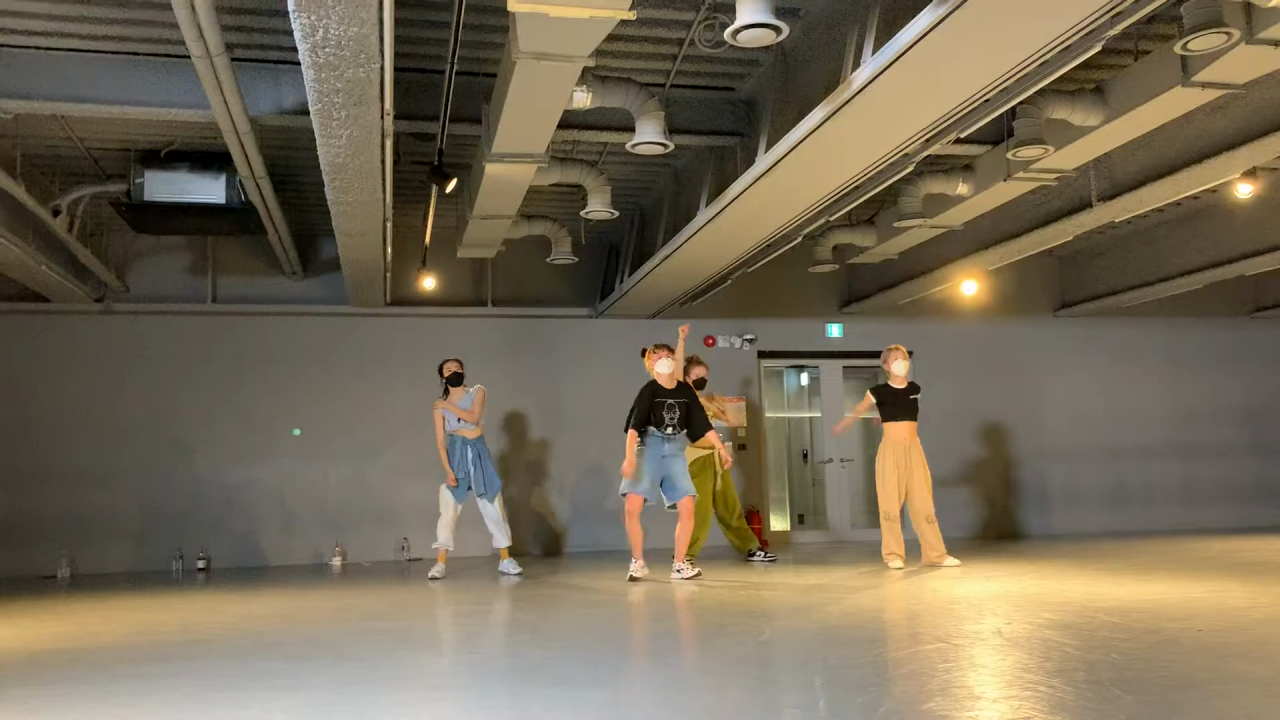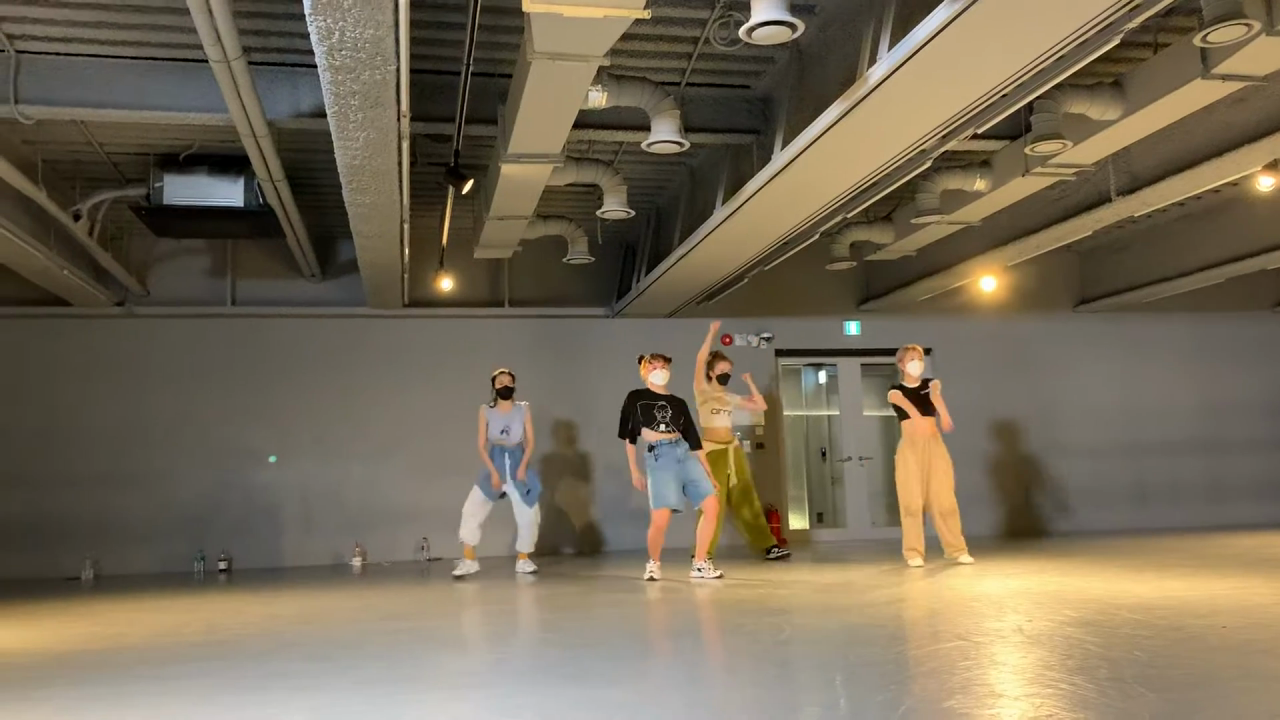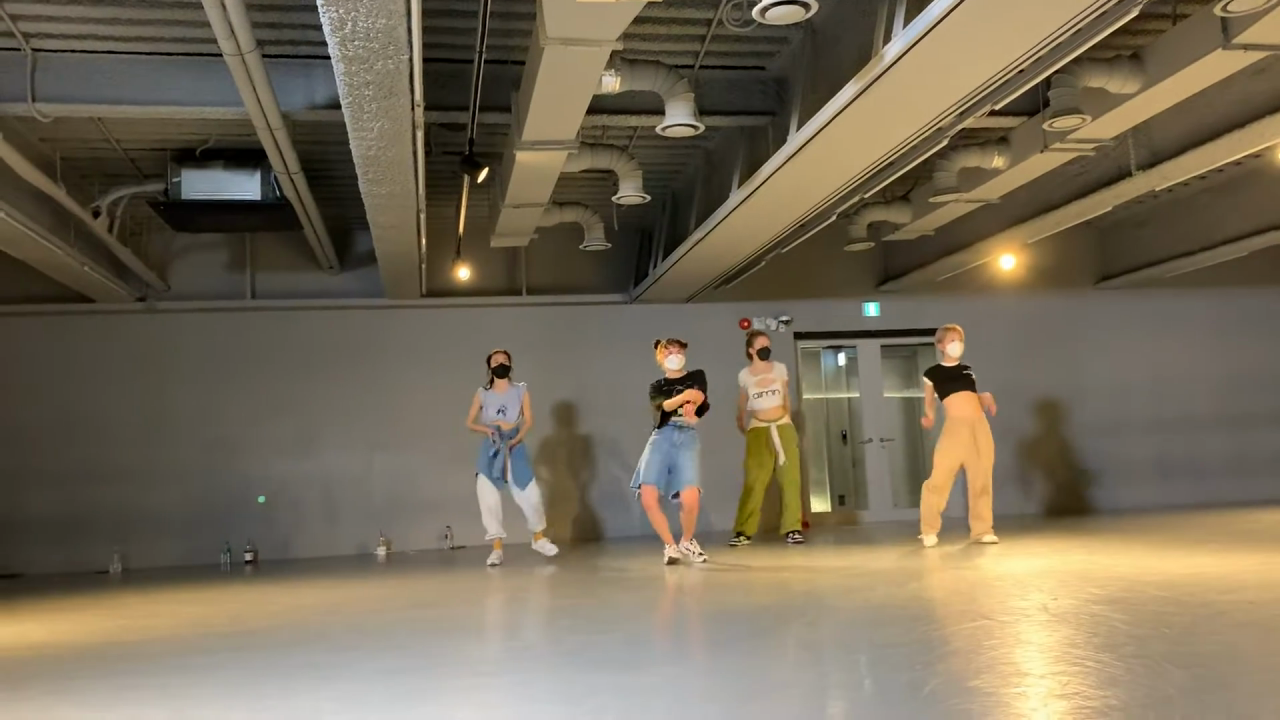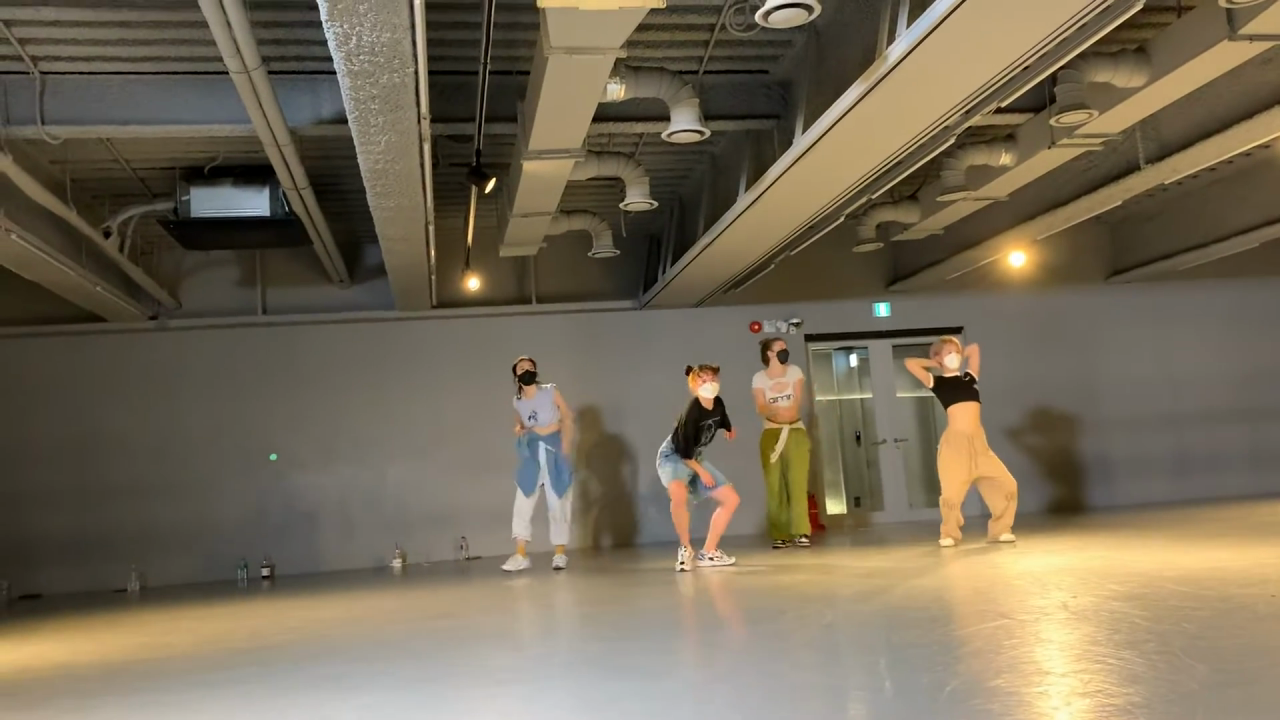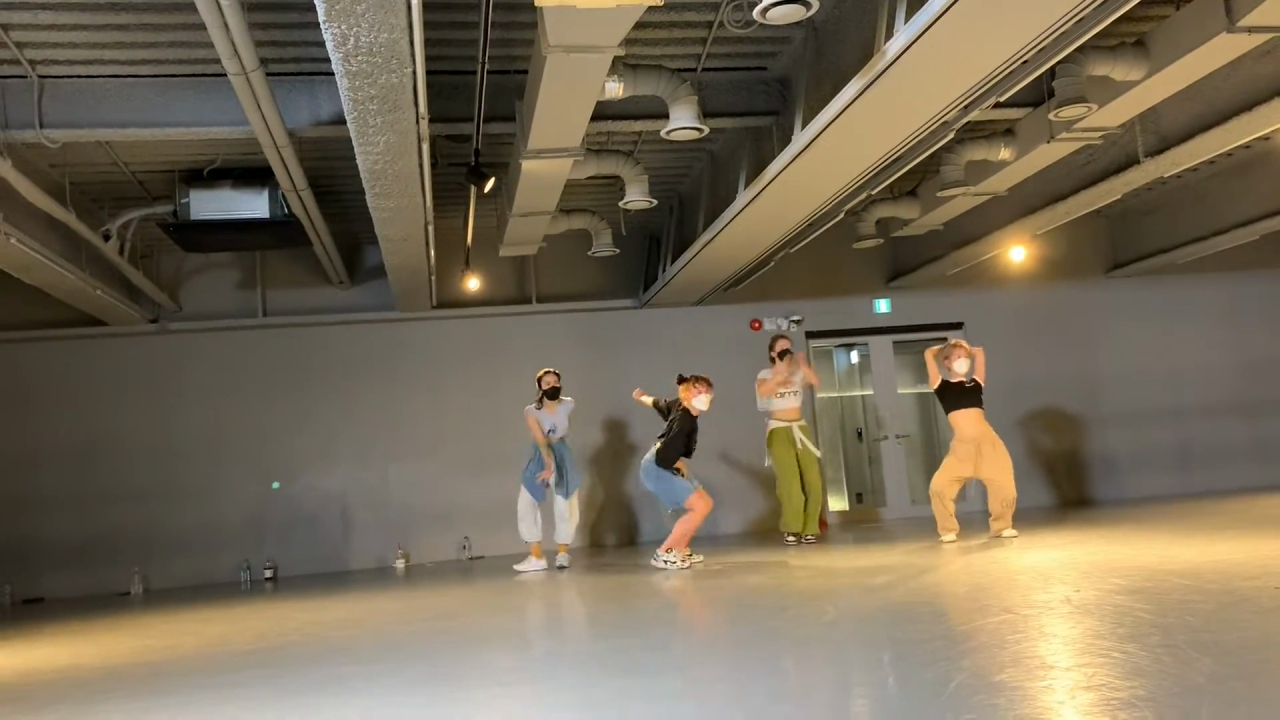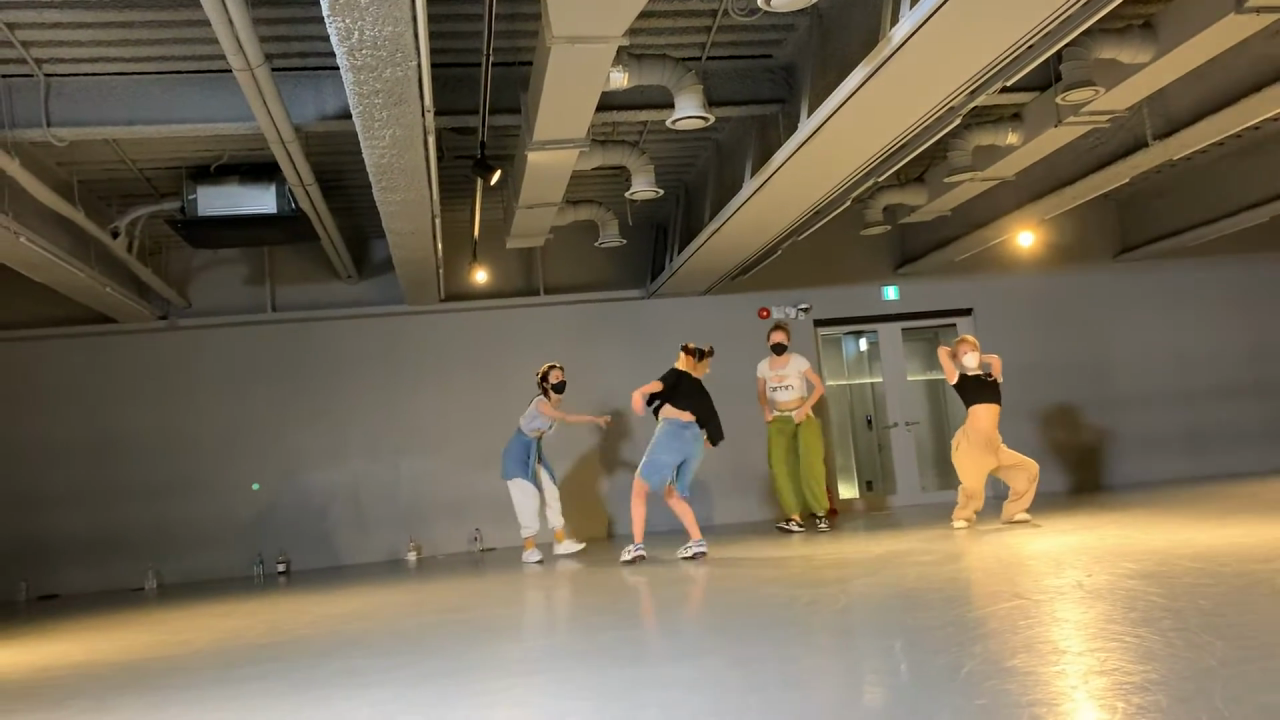
dt=0.7s
person 1, frame 1
left shoulder: (685, 390)
right shoulder: (648, 391)
left elbow: (702, 423)
right elbow: (634, 425)
left wrist: (721, 449)
right wrist: (626, 458)
left hip: (674, 451)
right hip: (649, 448)
left knee: (687, 508)
right knee: (632, 507)
left ankle: (679, 565)
right ankle: (638, 562)
person 1, frame 2
left shoulder: (679, 403)
right shoulder: (635, 398)
left elbow: (693, 438)
right elbow: (628, 436)
left wrist: (708, 474)
right wrist: (635, 470)
left hip: (684, 454)
right hip: (658, 457)
left knee: (712, 507)
right knee: (660, 520)
left ankle: (700, 563)
right ankle: (654, 562)
person 1, frame 3
left shoulder: (696, 376)
right shoulder: (657, 386)
left elbow: (700, 395)
right elbow: (664, 405)
left wrist: (692, 404)
right wrist: (684, 396)
left hip: (687, 437)
right hip: (661, 437)
left knee: (690, 500)
right knee: (648, 497)
left ankle: (688, 540)
right ankle: (670, 546)
person 1, frame 4
left shoulder: (717, 403)
right shoulder: (692, 411)
right elbow: (683, 450)
left wrist: (729, 430)
right wrist: (701, 471)
left hip: (695, 459)
right hip: (672, 457)
left knee: (731, 499)
right knee: (678, 492)
left ankle: (708, 552)
right ankle: (685, 548)
person 1, frame 5
left shoulder: (679, 406)
right shoulder: (684, 422)
left elbow: (657, 403)
right elbow: (665, 457)
left wrist: (641, 397)
right wrist: (681, 466)
left hip: (669, 467)
right hip: (657, 469)
left knee: (705, 503)
right knee: (699, 507)
left ankle: (680, 549)
right ankle: (663, 553)
person 1, frame 6
left shoulder: (676, 375)
right shoulder: (703, 394)
left elbow: (660, 383)
right elbow: (714, 436)
left wrist: (640, 392)
left hip: (670, 434)
right hip: (694, 440)
left knee: (639, 493)
right knee: (672, 497)
left ankle: (637, 546)
right ankle: (697, 541)
person 2, frame 1
left shoulder: (708, 402)
left elbow: (733, 420)
left wrist: (717, 403)
left hip: (714, 455)
right hip: (697, 456)
left knee: (730, 504)
right knee: (701, 506)
left ankle: (751, 547)
right ankle: (685, 553)
person 2, frame 2
left shoulder: (731, 397)
right shoulder: (703, 391)
left elbow: (761, 407)
right elbow: (700, 362)
left wrist: (750, 384)
right wrist: (711, 335)
left hip: (734, 449)
right hip: (712, 450)
left knee: (747, 499)
right knee: (714, 501)
left ankle: (767, 545)
right ankle: (703, 551)
person 2, frame 3
left shoulder: (780, 368)
right shoulder: (745, 375)
right elbow: (742, 403)
right wrist: (740, 421)
left hip: (783, 427)
right hip: (758, 429)
left knee: (790, 478)
right knee: (755, 480)
left ankle: (792, 528)
right ankle: (744, 530)
person 2, frame 4
left shoulder: (794, 371)
right shoulder: (759, 378)
left elbow: (799, 399)
right elbow: (761, 408)
left wrist: (788, 410)
right wrist: (773, 411)
left hip: (795, 430)
right hip: (771, 432)
left knee: (798, 481)
right knee: (774, 484)
left ankle: (800, 532)
right ankle: (780, 534)
person 2, frame 5
left shoulder: (798, 370)
right shoulder: (765, 373)
left elbow: (815, 382)
right elbow: (762, 393)
left wrist: (802, 364)
right wrist: (781, 374)
left hip: (800, 428)
right hip: (778, 429)
left knee: (812, 479)
right knee: (789, 479)
left ankle: (809, 530)
right ankle: (791, 529)
person 2, frame 6
left shoulder: (798, 361)
right shoulder: (763, 366)
left elbow: (819, 386)
right elbow: (761, 393)
left wrist: (805, 407)
right wrist: (765, 409)
left hip: (801, 416)
right hip: (778, 420)
left knee: (811, 462)
right knee: (779, 466)
left ankle: (821, 512)
right ankle: (794, 517)
person 3, frame 1
left shoulder: (915, 389)
right shoulder: (879, 392)
right elbow: (860, 409)
right wrist: (843, 425)
left hip: (913, 449)
right hip: (891, 449)
left knee: (923, 502)
right knee: (890, 503)
left ankle: (936, 554)
right ankle: (893, 555)
person 3, frame 2
left shoulder: (930, 383)
right shoulder: (895, 391)
left elbow: (938, 400)
right elbow: (907, 405)
left wrist: (945, 417)
right wrist: (919, 418)
left hip: (934, 443)
right hip: (910, 445)
left knee: (944, 498)
right knee: (912, 500)
left ankle: (956, 549)
right ankle: (913, 552)
person 3, frame 3
left shoulder: (967, 370)
right shoulder: (933, 373)
right elbow: (929, 402)
left wrist: (986, 399)
right wrist: (929, 417)
left hip: (979, 425)
right hip: (955, 427)
left knee: (981, 480)
right knee: (939, 478)
left ankle: (982, 530)
right ankle: (929, 530)
person 3, frame 4
left shoulder: (969, 377)
right shoulder: (936, 382)
left elbow: (974, 348)
right elbow: (909, 363)
left wrist: (959, 359)
right wrist: (934, 363)
left hip: (978, 441)
right hip: (954, 441)
left knee: (1007, 485)
right knee: (951, 493)
left ankle: (1000, 530)
right ankle: (949, 534)
person 3, frame 5
left shoulder: (975, 383)
right shoulder: (942, 386)
left elbow: (979, 352)
right elbow: (929, 354)
right wrist: (945, 350)
left hip: (988, 443)
right hip: (962, 447)
left knee: (1005, 489)
right knee: (938, 486)
left ankle: (1001, 526)
right ankle: (948, 530)
person 3, frame 6
left shoulder: (992, 375)
right shoulder: (959, 379)
left elbow: (995, 360)
right elbow: (942, 352)
left wrist: (980, 359)
right wrist: (958, 355)
left hip: (993, 441)
right hip: (970, 439)
left knee: (1030, 469)
right knee: (972, 484)
left ankle: (1013, 511)
right ankle: (962, 516)
person 4, frame 1
left shoulder: (477, 392)
right shoulder: (440, 407)
left elbow: (474, 417)
right elbow: (440, 442)
left wrist: (449, 405)
right wrist: (448, 471)
left hip: (478, 452)
right hip: (456, 455)
left knee: (493, 506)
right knee: (448, 510)
left ankle: (505, 559)
right ankle: (441, 563)
person 4, frame 2
left shoulder: (523, 409)
right shoulder: (486, 411)
left elbow: (530, 440)
right elbow: (481, 445)
left wrist: (523, 465)
right wrist: (493, 471)
left hip: (517, 461)
right hip: (494, 461)
left knee: (529, 513)
right knee: (473, 506)
left ankle: (522, 559)
right ankle: (469, 559)
person 4, frame 3
left shoulder: (521, 390)
right shoulder: (483, 393)
left elbow: (528, 420)
right elbow: (470, 422)
left wrist: (516, 439)
right wrist: (487, 429)
left hip: (515, 444)
right hip: (491, 447)
left knee: (531, 496)
right knee: (488, 499)
left ankle: (539, 538)
right ankle: (497, 549)
person 4, frame 4
left shoulder: (550, 391)
right shoulder: (518, 400)
left elbow: (568, 418)
left wrist: (566, 443)
right wrist: (519, 429)
left hip: (554, 448)
right hip: (531, 450)
left knee: (557, 502)
right knee: (524, 501)
left ankle: (560, 553)
right ankle: (520, 555)
person 4, frame 5
left shoulder: (568, 405)
right shoulder: (532, 412)
right elbow: (541, 442)
right wrist: (548, 464)
left hip: (560, 454)
right hip: (540, 455)
left knee: (565, 505)
right knee: (526, 504)
left ankle: (563, 553)
right ankle: (536, 557)
person 4, frame 6
left shoulder: (556, 402)
right shoulder: (541, 403)
right elbow: (564, 418)
right wrist: (594, 418)
left hip: (534, 450)
right hip: (519, 451)
left knee: (550, 492)
right knee: (529, 497)
left ankle: (561, 541)
right ankle: (529, 549)
